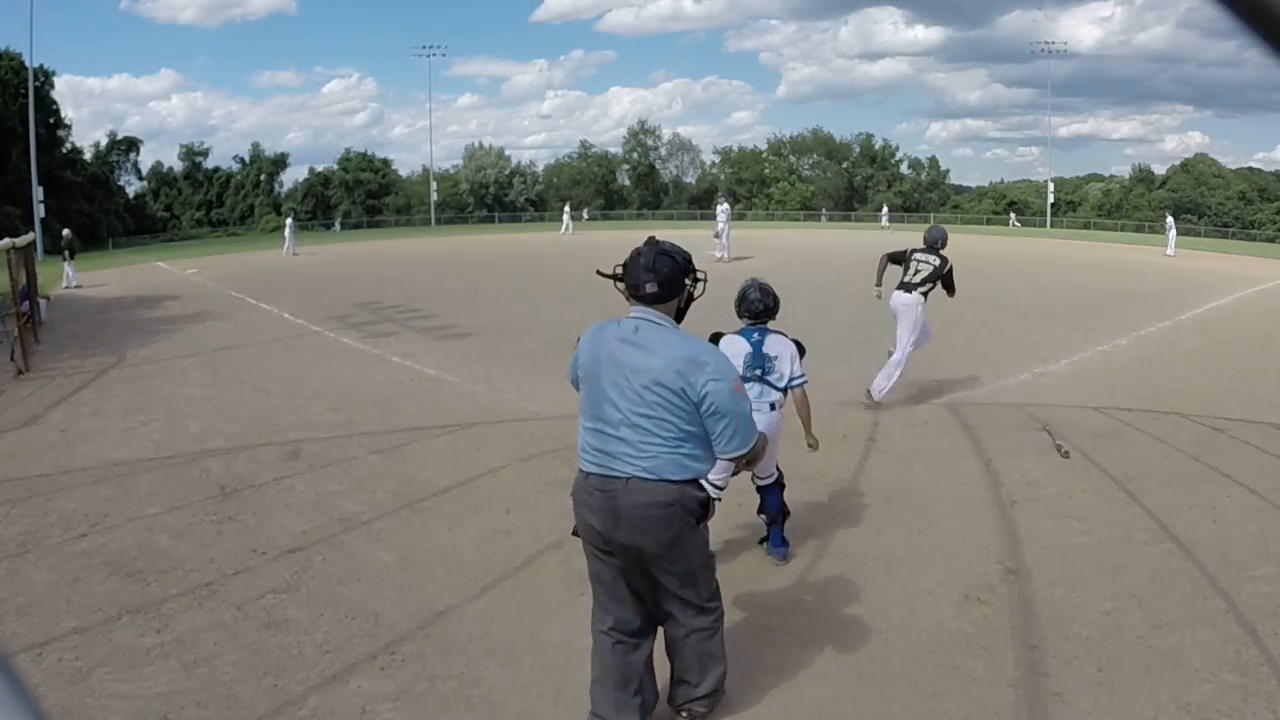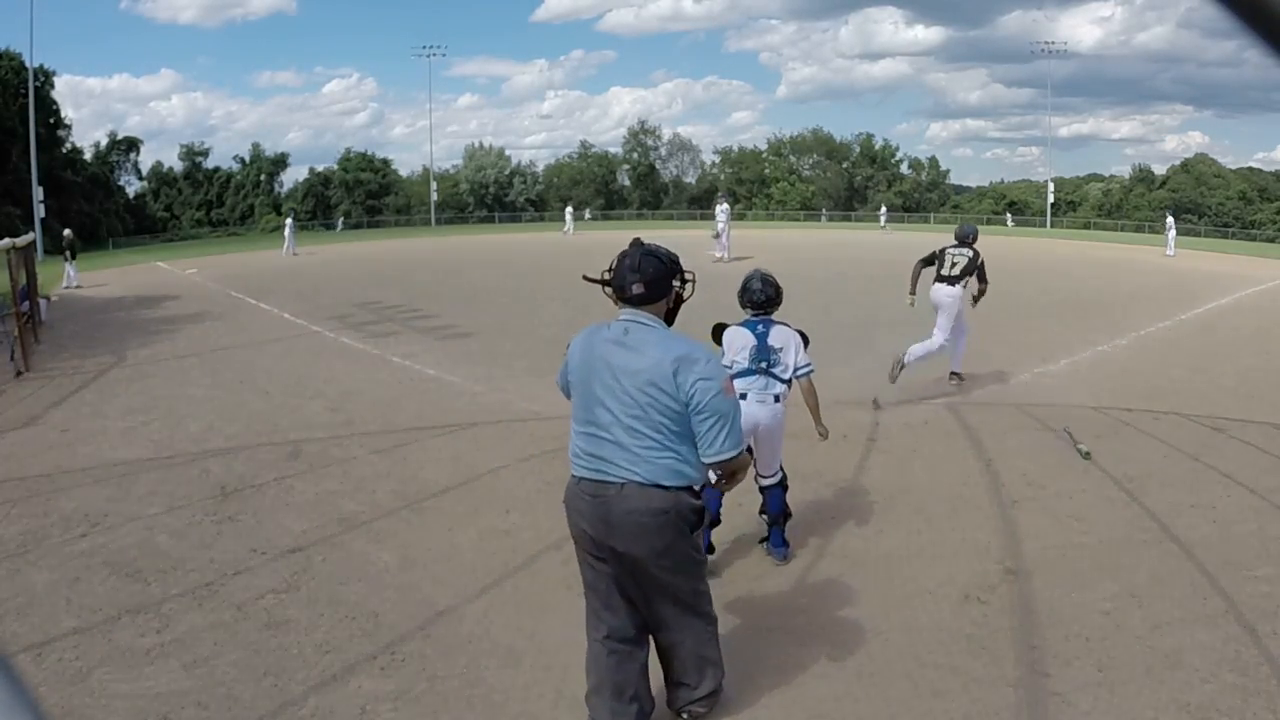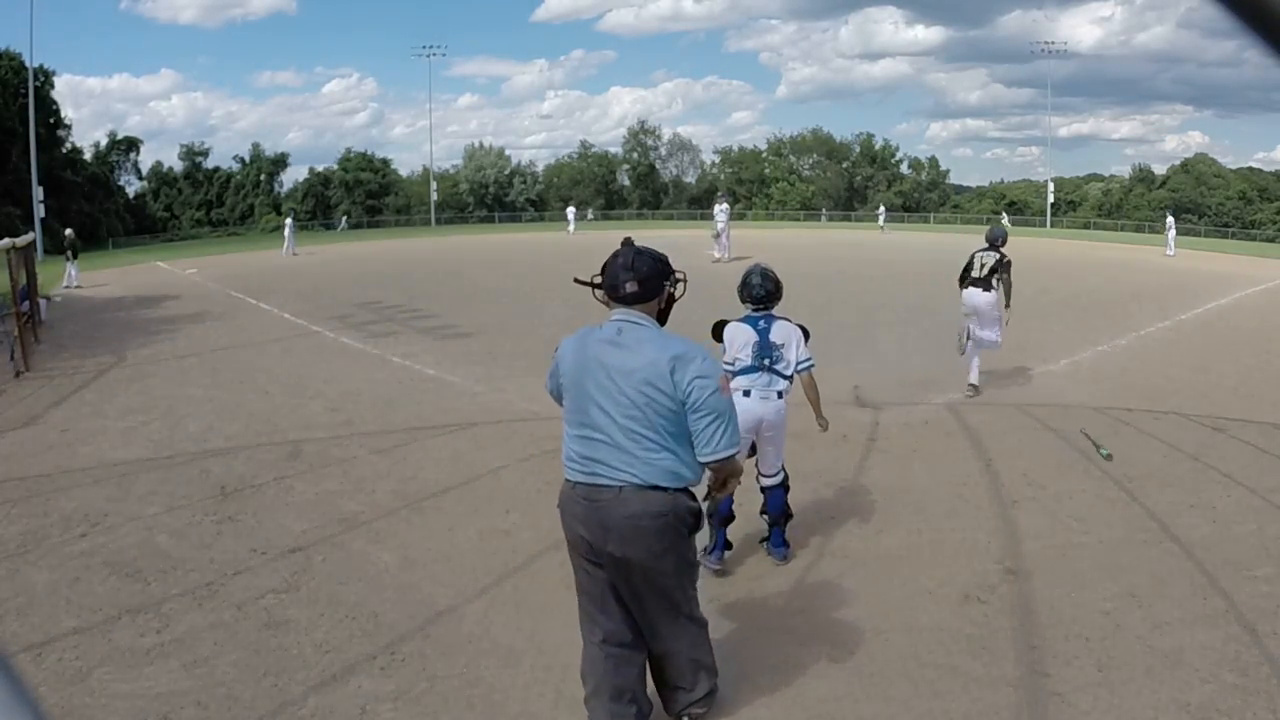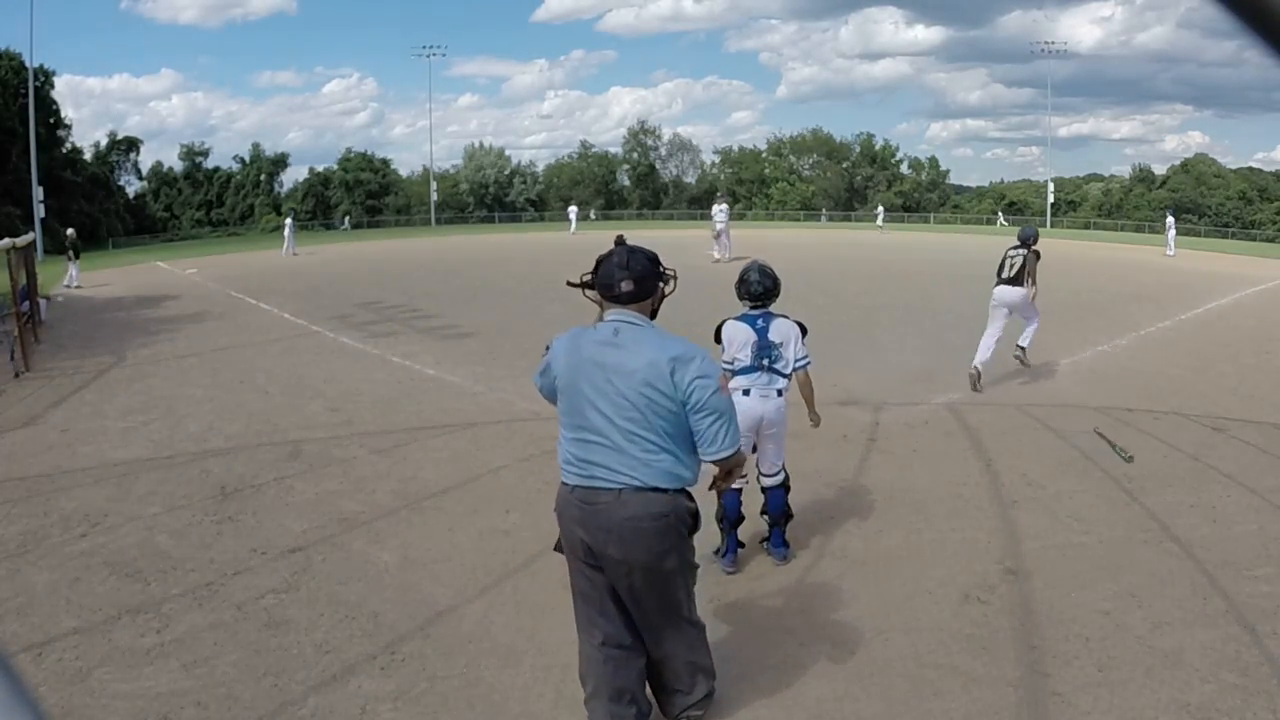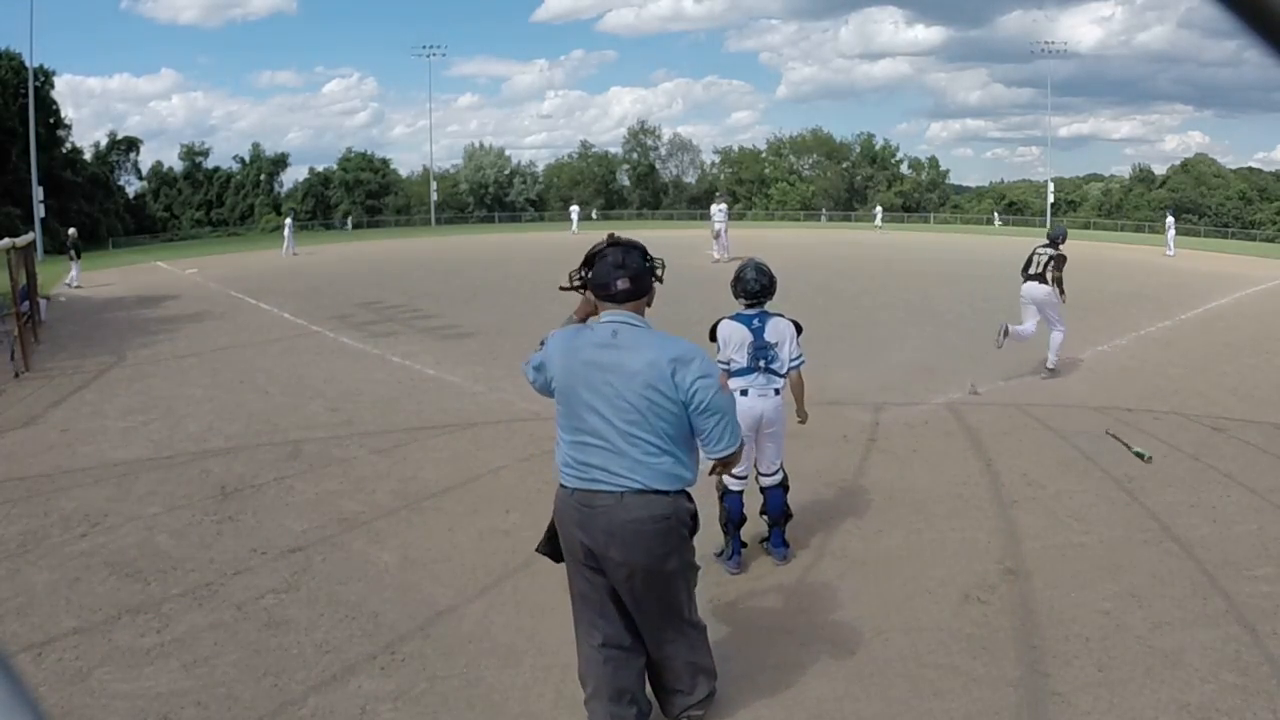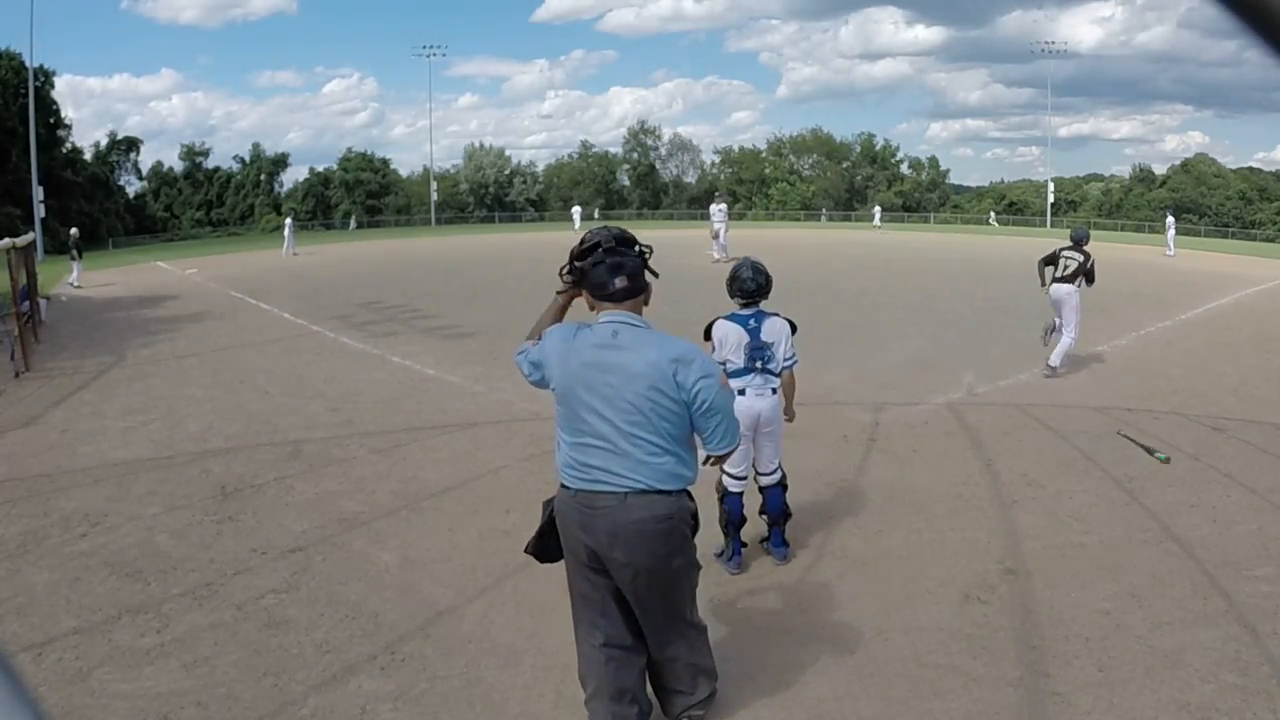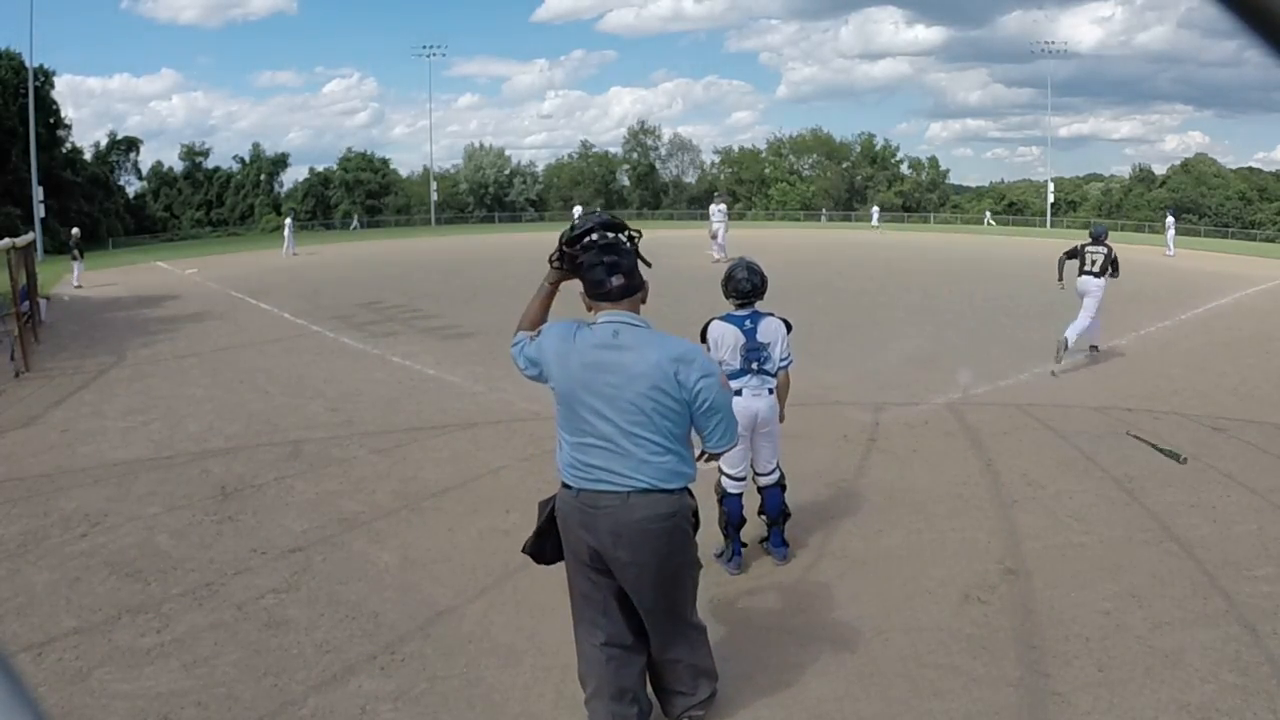
dt=0.1s
person 1, frame 1
left shoulder: (593, 339)
right shoulder: (703, 359)
right elbow: (742, 451)
right wrist: (758, 447)
left hip: (595, 496)
right hip: (663, 504)
left knee: (617, 621)
right knee: (691, 607)
person 1, frame 2
left shoulder: (583, 345)
right shoulder: (692, 359)
right elbow: (725, 459)
right wrist: (740, 467)
left hip: (588, 502)
right hip: (657, 509)
left knee: (611, 626)
right knee: (682, 612)
person 1, frame 3
left shoulder: (573, 347)
right shoulder: (688, 358)
right elbow: (721, 459)
right wrist: (729, 475)
left hip: (583, 506)
right hip: (653, 511)
left knee: (606, 629)
right knee: (672, 617)
person 1, frame 4
left shoulder: (566, 347)
right shoulder: (684, 358)
right elbow: (726, 455)
right wrist: (728, 472)
left hip: (580, 508)
right hip: (651, 513)
left knee: (604, 630)
right knee: (668, 617)
person 1, frame 5
left shoulder: (560, 347)
right shoulder: (683, 358)
left elbow: (537, 375)
right elbow: (726, 452)
left wrist: (580, 314)
right wrist: (727, 460)
left hip: (578, 511)
right hip: (651, 514)
left knee: (602, 631)
right knee: (668, 618)
person 1, frame 6
left shoulder: (560, 346)
right shoulder: (685, 358)
left elbow: (527, 353)
right elbow: (723, 448)
left wrist: (562, 297)
right wrist: (704, 455)
left hip: (580, 512)
right hip: (654, 514)
left knee: (604, 631)
right knee: (670, 617)
person 1, frame 7
left shoulder: (559, 344)
right shoulder: (685, 357)
left elbow: (522, 343)
right elbow: (721, 444)
left wrist: (550, 281)
right wrist: (700, 449)
left hip: (581, 511)
right hip: (655, 513)
left knee: (604, 630)
right knee: (670, 617)
person 2, frame 1
left shoulder: (727, 342)
right shoulder: (786, 345)
right elbow: (798, 394)
right wrist: (808, 433)
right hip: (769, 419)
left knee: (712, 482)
right knee: (768, 477)
right ankle: (777, 543)
person 2, frame 2
left shoulder: (733, 333)
right shoulder: (790, 335)
right elbow: (805, 382)
right wrist: (818, 420)
left hip: (738, 409)
right hip: (772, 411)
right knee: (771, 475)
left ankle: (702, 544)
right ankle: (777, 543)
person 2, frame 3
left shoulder: (733, 329)
right shoulder: (791, 330)
left elbow: (726, 379)
right elbow: (806, 377)
right wrist: (818, 414)
left hip: (741, 405)
right hip: (775, 407)
right knee: (773, 475)
left ankle: (717, 547)
right ankle: (777, 543)
person 2, frame 4
left shoulder: (731, 328)
right shoulder: (789, 327)
left elbow: (726, 376)
right elbow: (801, 375)
right wrist: (811, 410)
left hip: (742, 404)
right hip: (775, 404)
left knee: (732, 476)
right knee: (774, 474)
left ankle: (729, 549)
right ankle: (778, 544)
person 2, frame 5
left shoulder: (727, 327)
right shoulder: (784, 326)
left elbow: (723, 376)
right elbow: (794, 375)
right wrist: (800, 407)
left hip: (738, 404)
right hip: (773, 403)
left knee: (733, 478)
right knee: (772, 474)
left ankle: (733, 551)
right ankle: (778, 543)
person 2, frame 6
left shoulder: (722, 327)
right shoulder: (780, 325)
right elbow: (787, 375)
right wrist: (788, 406)
left hip: (736, 404)
right hip: (769, 403)
left knee: (734, 479)
right knee: (771, 473)
left ankle: (733, 551)
right ankle: (778, 543)
person 2, frame 7
left shoulder: (717, 328)
right shoulder: (775, 325)
right elbow: (783, 375)
right wrist: (781, 407)
left hip: (733, 405)
right hip: (766, 403)
left knee: (732, 479)
right knee: (769, 473)
left ankle: (733, 552)
right ankle: (777, 543)
person 3, frame 1
left shoulder: (911, 253)
right shoulder: (944, 263)
left elbow: (885, 257)
right elbow: (951, 292)
left wrist: (878, 284)
right wrist: (945, 282)
left hip: (897, 299)
right hip: (913, 302)
left knee: (925, 334)
right knee: (902, 353)
left ankle: (897, 354)
right ankle: (875, 393)
person 3, frame 2
left shoulder: (943, 251)
right shoulder: (976, 256)
left elbow: (918, 265)
right elbow: (983, 286)
left wrist: (912, 292)
right wrist: (976, 299)
left hip: (936, 291)
right hip: (953, 295)
left knee: (960, 330)
right knee: (938, 341)
left ankle: (955, 372)
right ankle: (904, 359)
person 3, frame 3
left shoulder: (975, 254)
right shoulder: (1004, 258)
left elbow: (961, 280)
right elbow: (1006, 278)
right wrist: (1007, 306)
left hip: (968, 296)
right hip: (987, 298)
left knee: (974, 342)
right knee: (994, 339)
left ankle: (972, 383)
right ankle: (970, 332)
person 3, frame 4
left shoulder: (1008, 251)
right shoulder: (1033, 253)
right elbow: (1031, 261)
right wrist: (1034, 285)
left hip: (999, 292)
right hip: (1018, 293)
left knee: (992, 335)
right knee: (1033, 317)
left ankle: (976, 368)
right ankle: (1021, 349)
person 3, frame 5
left shoulder: (1037, 249)
right shoulder: (1060, 255)
left elbow: (1023, 272)
right elbow: (1057, 275)
right wrist: (1062, 292)
left hip: (1027, 289)
right hip: (1045, 291)
left knee: (1028, 330)
right knee: (1058, 328)
left ankle: (1008, 330)
right ankle: (1050, 367)
person 3, frame 6
left shoulder: (1060, 251)
right shoulder: (1087, 258)
left elbow: (1041, 263)
right elbow: (1090, 283)
left wrist: (1043, 284)
left hip: (1055, 290)
right hip: (1069, 292)
left knee: (1064, 324)
right knee: (1070, 335)
left ankle: (1053, 325)
right ankle: (1052, 365)
person 3, frame 7
left shoulder: (1081, 247)
right shoulder: (1110, 250)
left elbow: (1062, 257)
right elbow: (1116, 274)
left wrist: (1060, 278)
left hip: (1081, 282)
right hip: (1097, 284)
left knee: (1091, 312)
right knee: (1084, 320)
left ankle: (1093, 344)
right ankle: (1065, 341)
